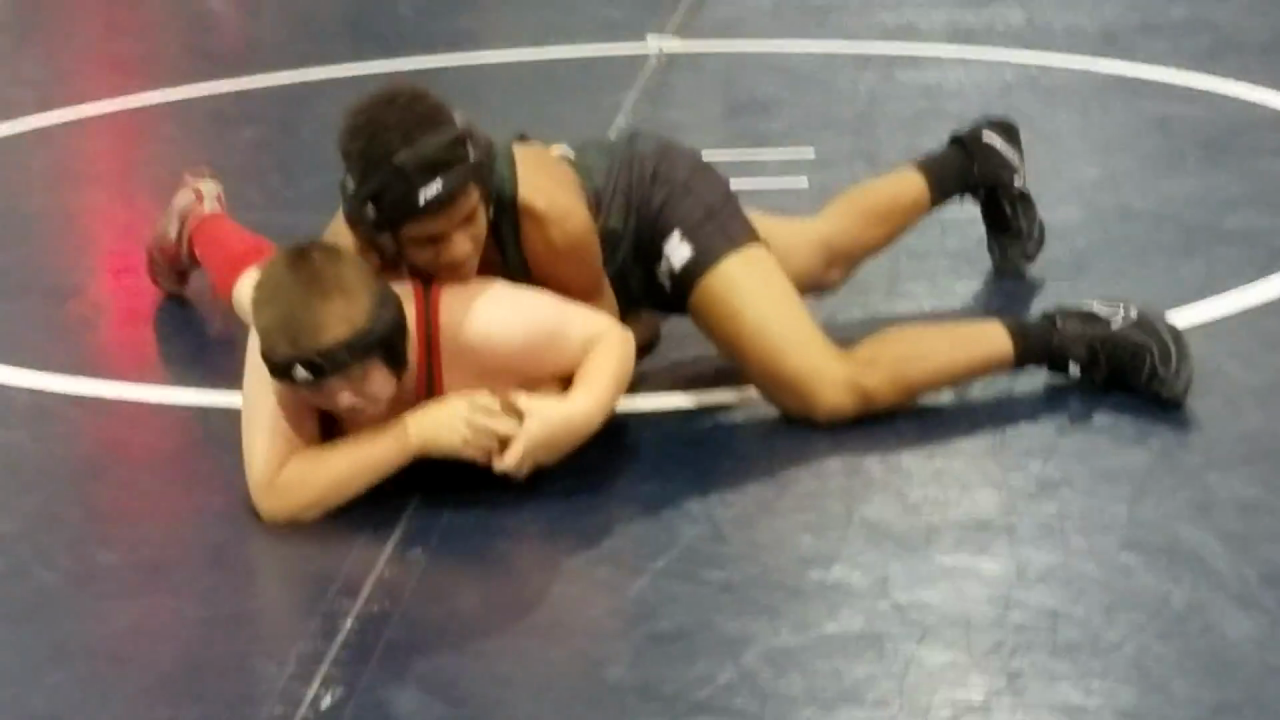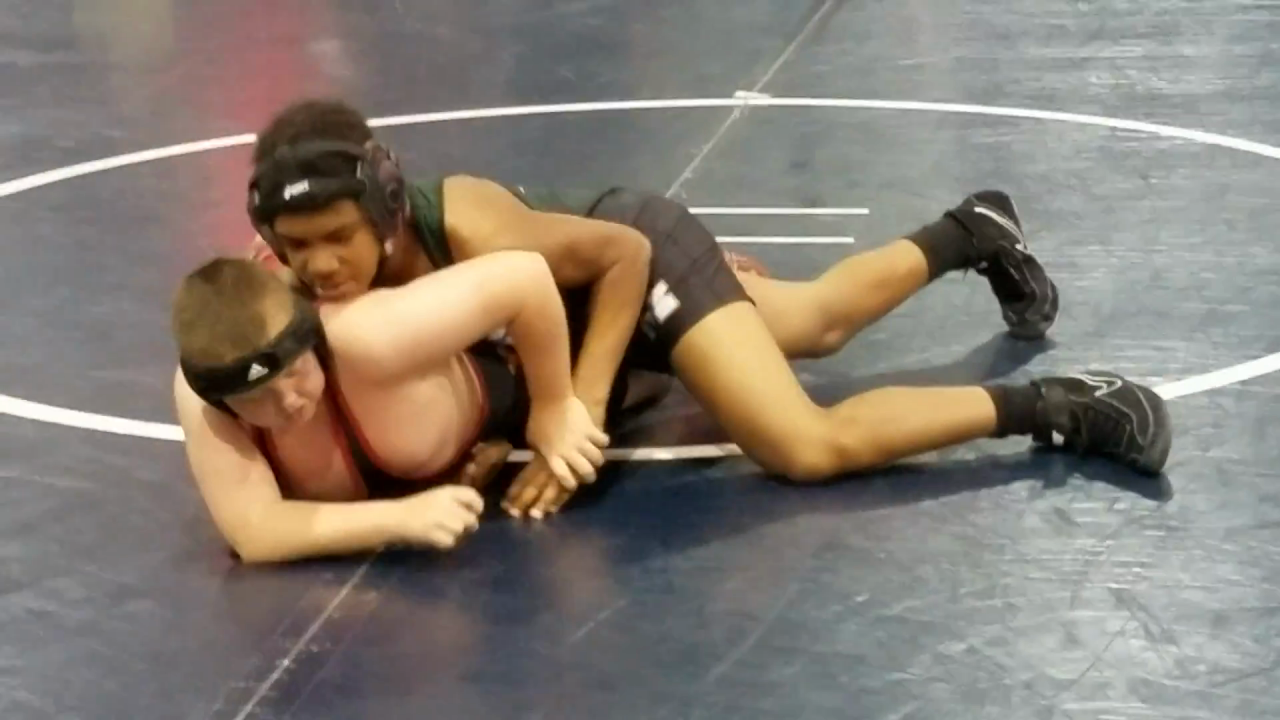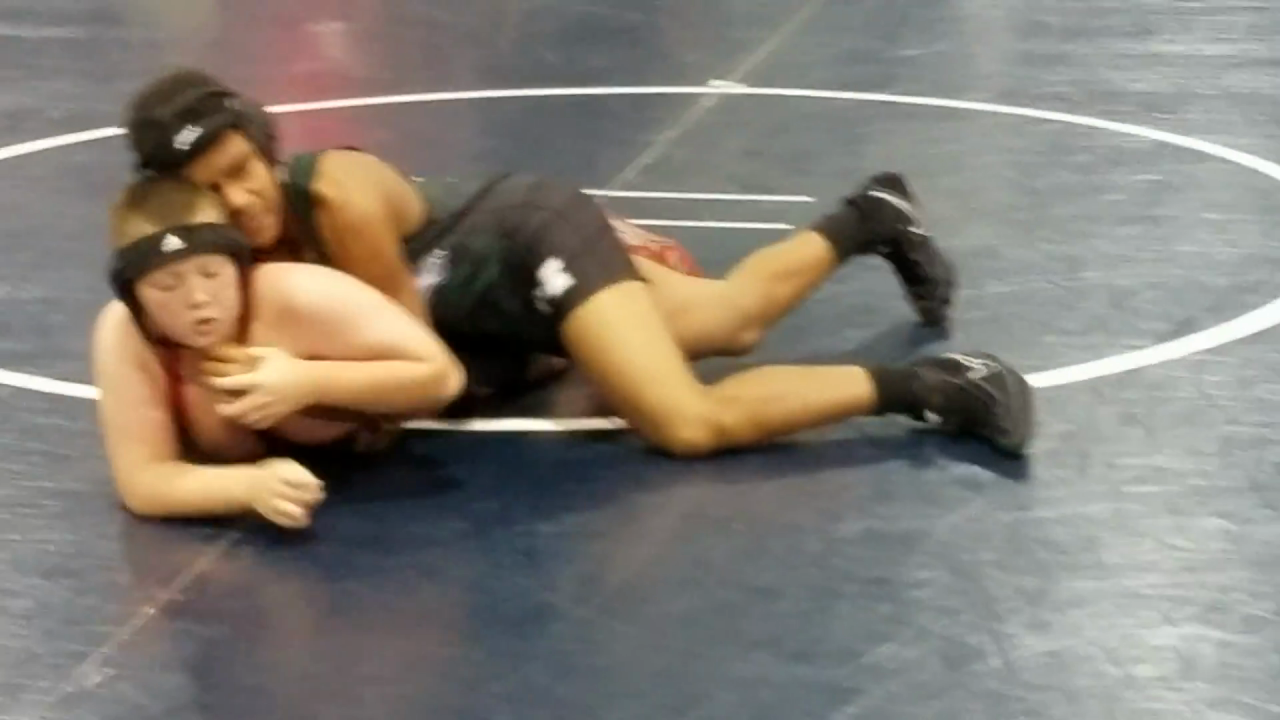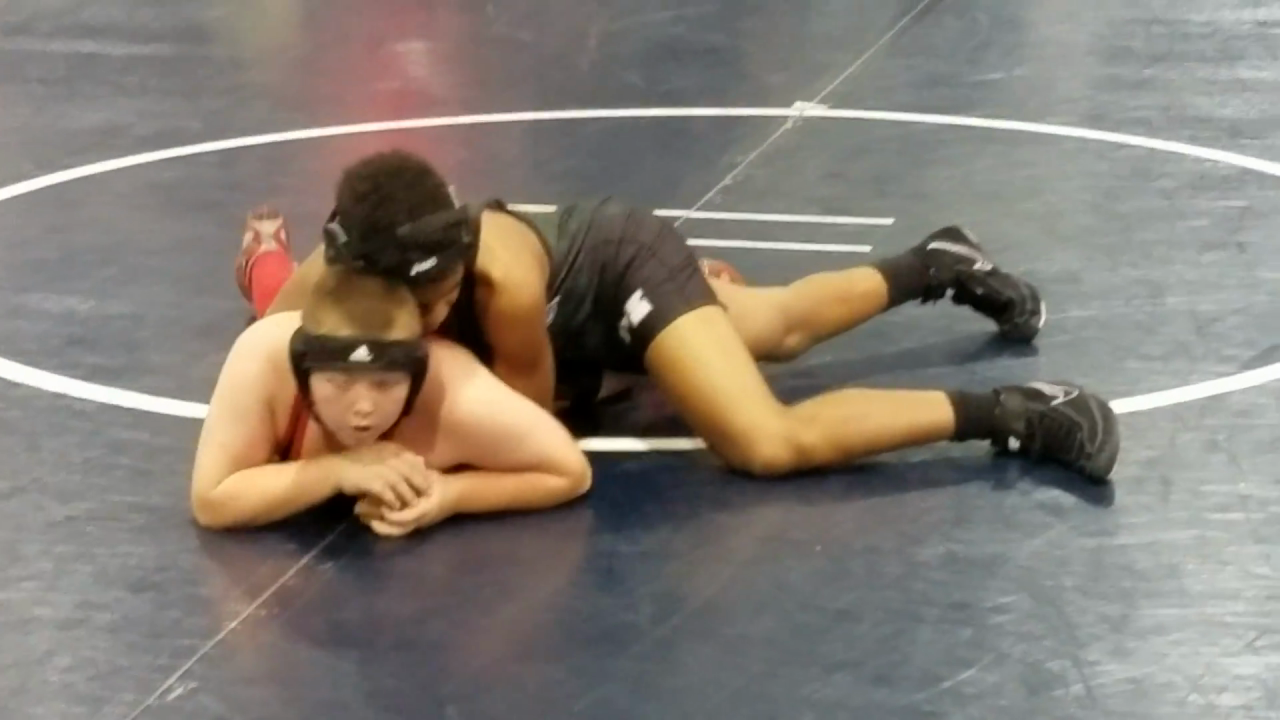
dt=1s
person 1, frame 1
left shoulder: (539, 206)
right shoulder: (358, 238)
left elbow: (605, 328)
left hip: (657, 197)
right hip: (614, 220)
left knee: (832, 390)
right knee: (824, 257)
left ankle: (1060, 340)
right ankle: (974, 160)
person 1, frame 2
left shoulder: (471, 232)
right shoulder: (319, 266)
left elbow: (624, 250)
left wrist: (578, 417)
left hip: (647, 257)
right hip: (586, 291)
left knee: (809, 448)
right knee: (822, 321)
left ankle: (1051, 406)
right ankle: (967, 231)
person 1, frame 3
left shoulder: (338, 198)
right shoulder: (231, 241)
left hip: (538, 241)
right hip: (501, 292)
left knee: (692, 424)
right knee: (737, 316)
left ankle: (926, 386)
right ankle: (868, 217)
person 1, frame 4
left shoulder: (501, 273)
right shoulder: (336, 271)
left hip: (626, 265)
right hip: (586, 283)
left knee: (770, 444)
right knee: (786, 328)
left ankle: (1011, 415)
right ankle: (937, 264)
person 2, frame 1
left shoulder: (473, 325)
right shoulder: (285, 344)
left elbow: (612, 338)
right elbow: (275, 496)
left wrist: (576, 415)
right wrist: (415, 434)
right knee: (253, 275)
right ankle: (199, 220)
person 2, frame 2
left shoulder: (365, 340)
right shoulder: (201, 398)
left elbow: (525, 274)
right elbow: (253, 533)
left wrist: (554, 407)
right wrist: (400, 517)
person 2, frame 3
left shoulder: (292, 296)
right shoulder: (122, 333)
left elbow: (442, 377)
right elbow: (142, 484)
left wrist: (306, 383)
right wrist: (253, 486)
person 2, frame 4
left shoulder: (457, 397)
right shoulder: (263, 357)
left elbow: (572, 474)
right elbow: (210, 501)
left wrist: (449, 494)
right wrist: (338, 472)
